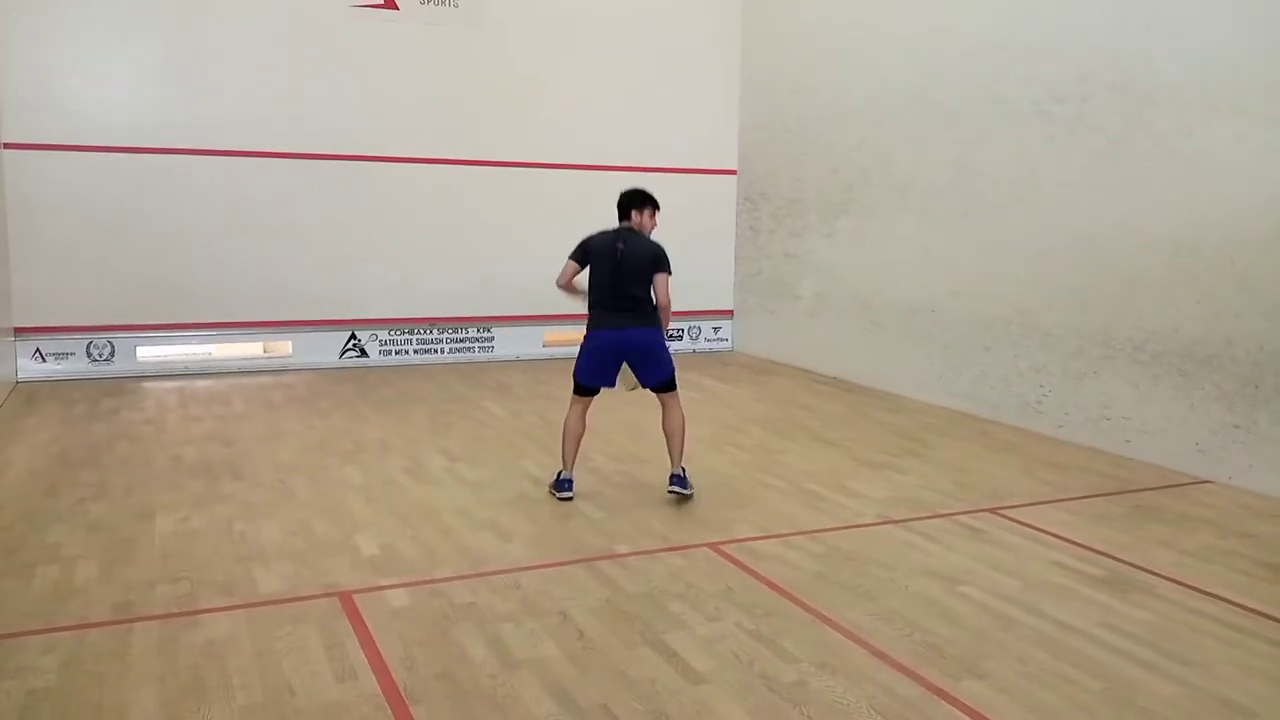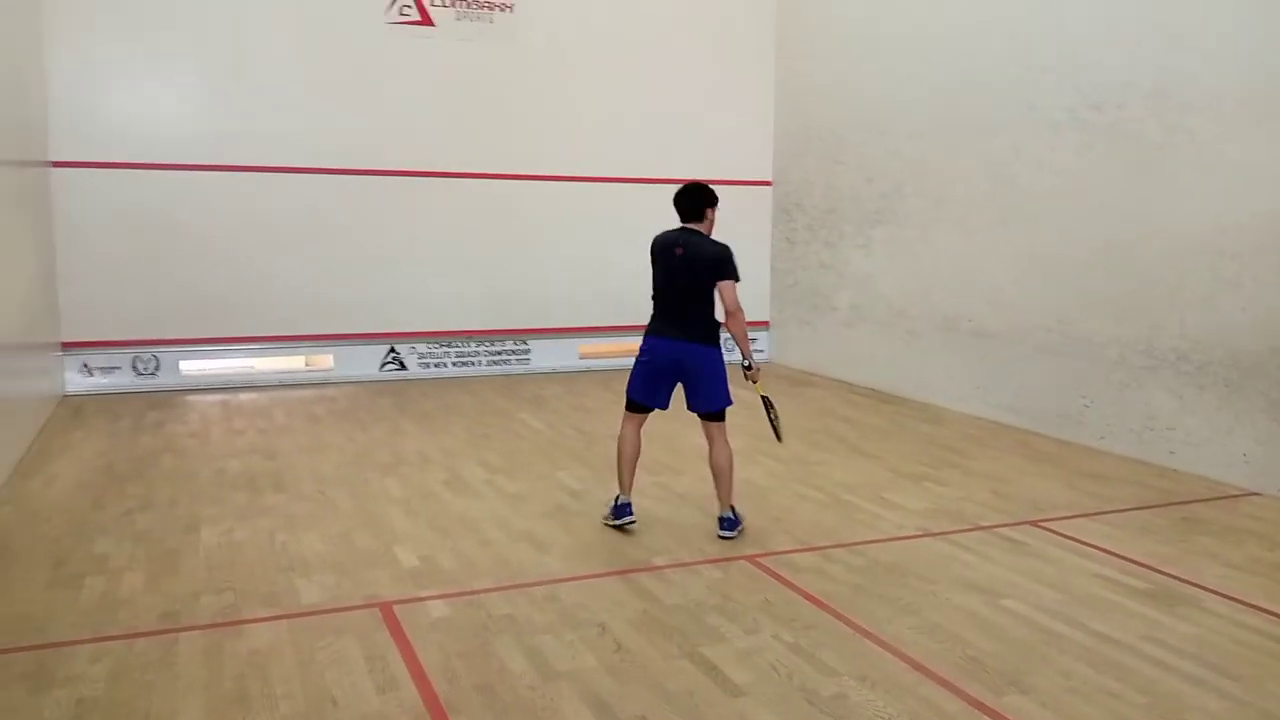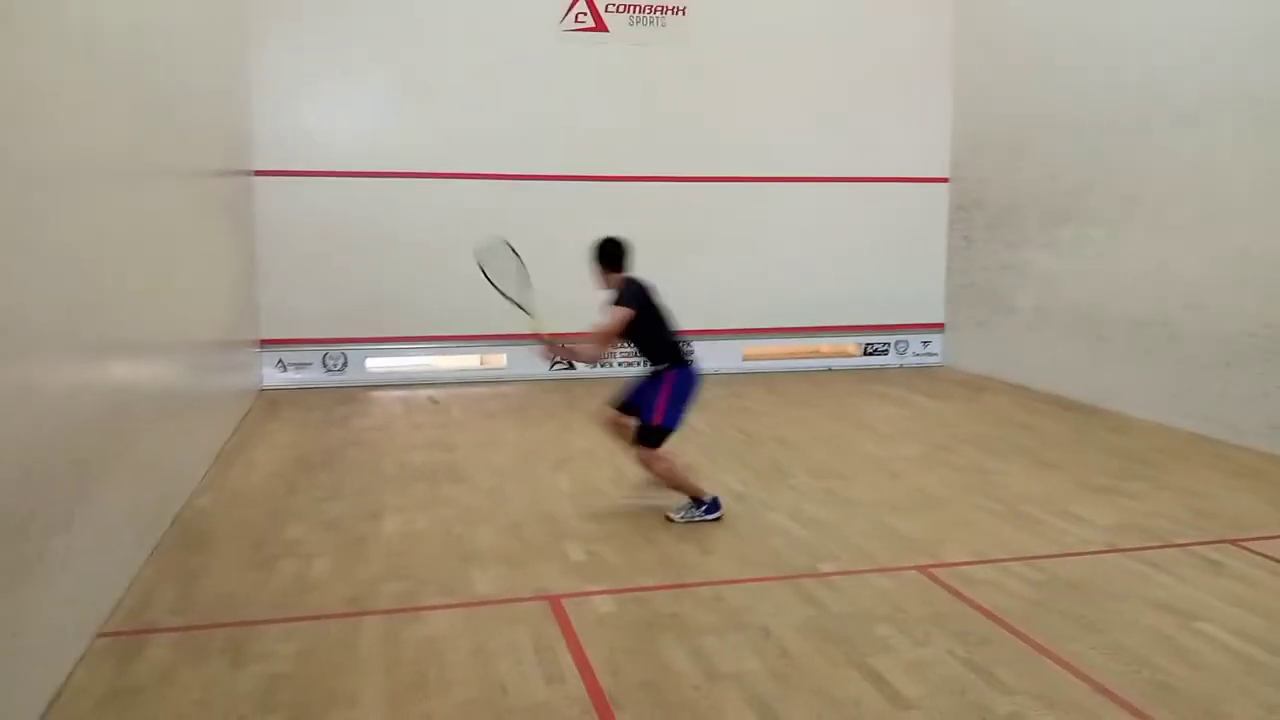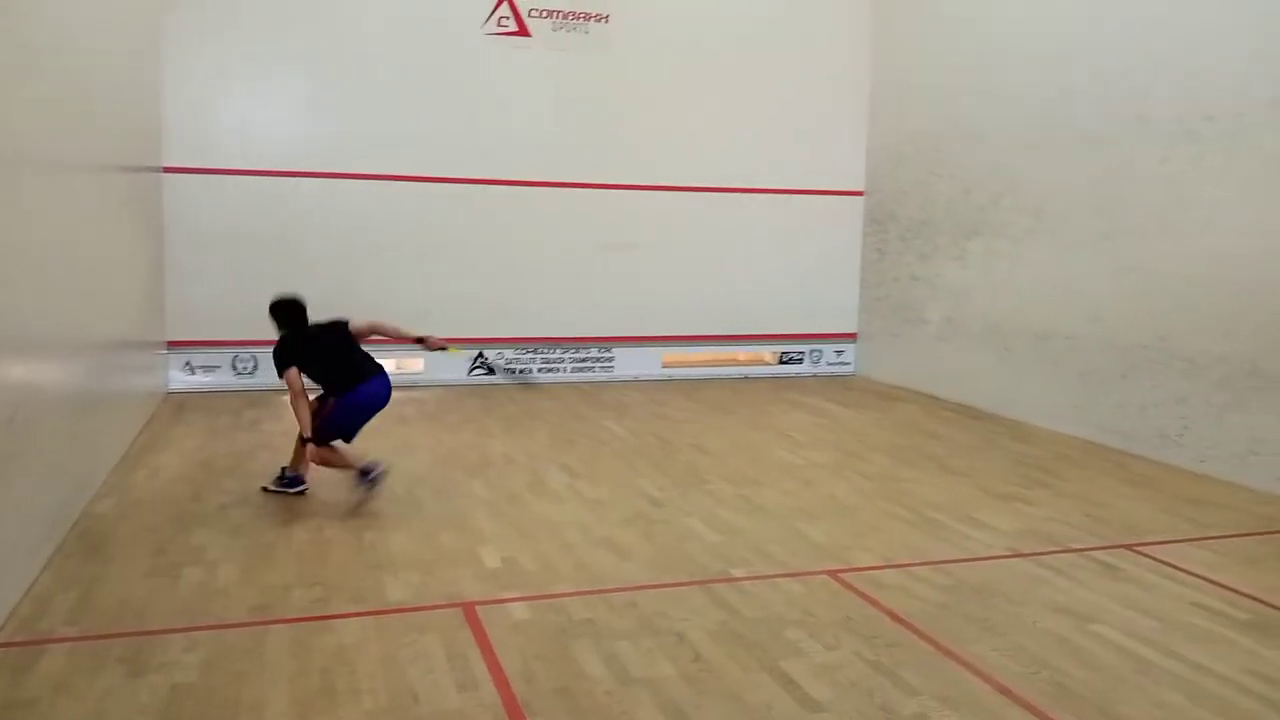
dt=0.7s
person 1, frame 1
left shoulder: (593, 243)
right shoulder: (653, 251)
left elbow: (563, 281)
right elbow: (663, 301)
left wrist: (585, 294)
right wrist: (661, 335)
left hip: (602, 333)
right hip: (645, 334)
left knee: (578, 404)
right knee: (671, 401)
left ankle: (565, 479)
right ankle: (677, 474)
person 1, frame 2
left shoulder: (660, 244)
right shoulder: (718, 254)
right elbow: (732, 311)
right wrist: (748, 359)
left hip: (658, 344)
right hip: (702, 350)
left knee: (631, 422)
right knee: (716, 435)
left ankle: (623, 504)
right ankle: (727, 516)
person 1, frame 3
left shoulder: (631, 291)
right shoulder: (623, 296)
left elbow: (606, 331)
right elbow: (600, 351)
left wrist: (568, 351)
right wrist: (566, 350)
left hip: (673, 374)
right hip: (663, 372)
left knee: (646, 453)
right knee: (614, 420)
left ankle: (706, 503)
right ankle: (667, 474)
person 1, frame 4
left shoulder: (284, 347)
right shoulder: (331, 327)
left elbow: (297, 393)
right elbow: (373, 326)
left wrist: (306, 438)
right wrist: (421, 339)
left hip: (355, 396)
right hip: (380, 385)
left knee: (314, 449)
right knee: (313, 410)
left ankle: (364, 469)
right ankle: (292, 476)
